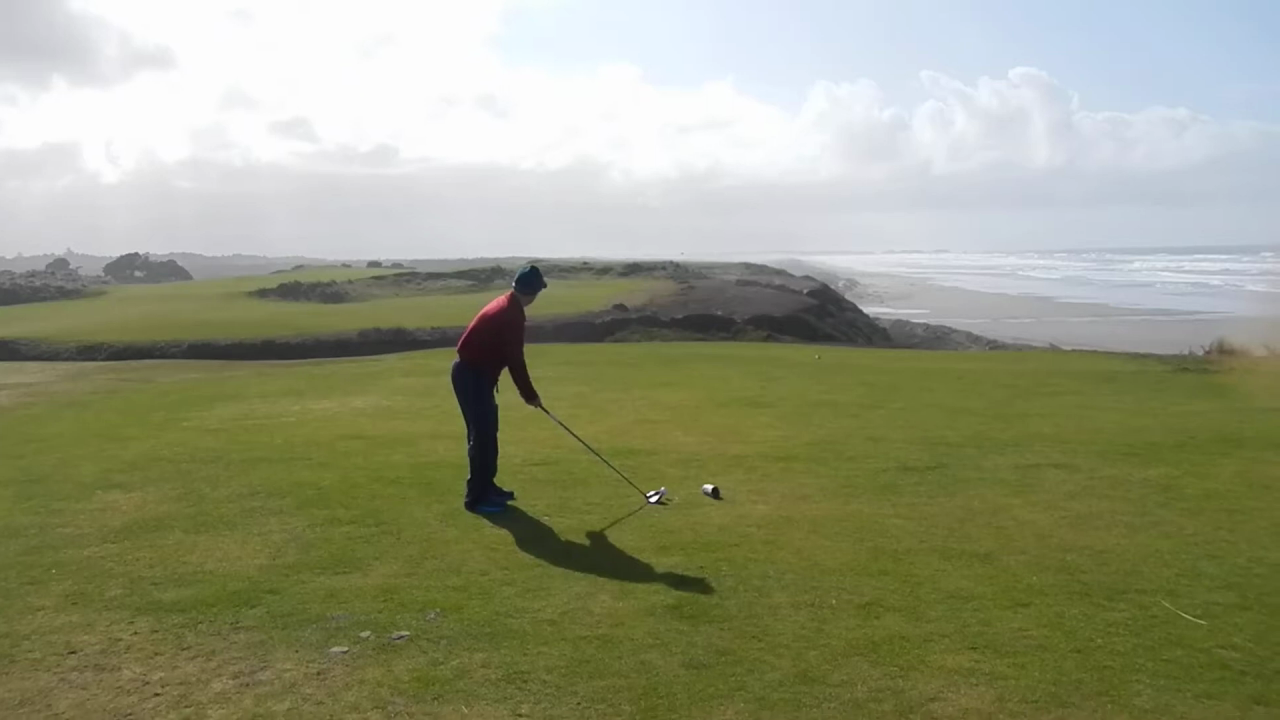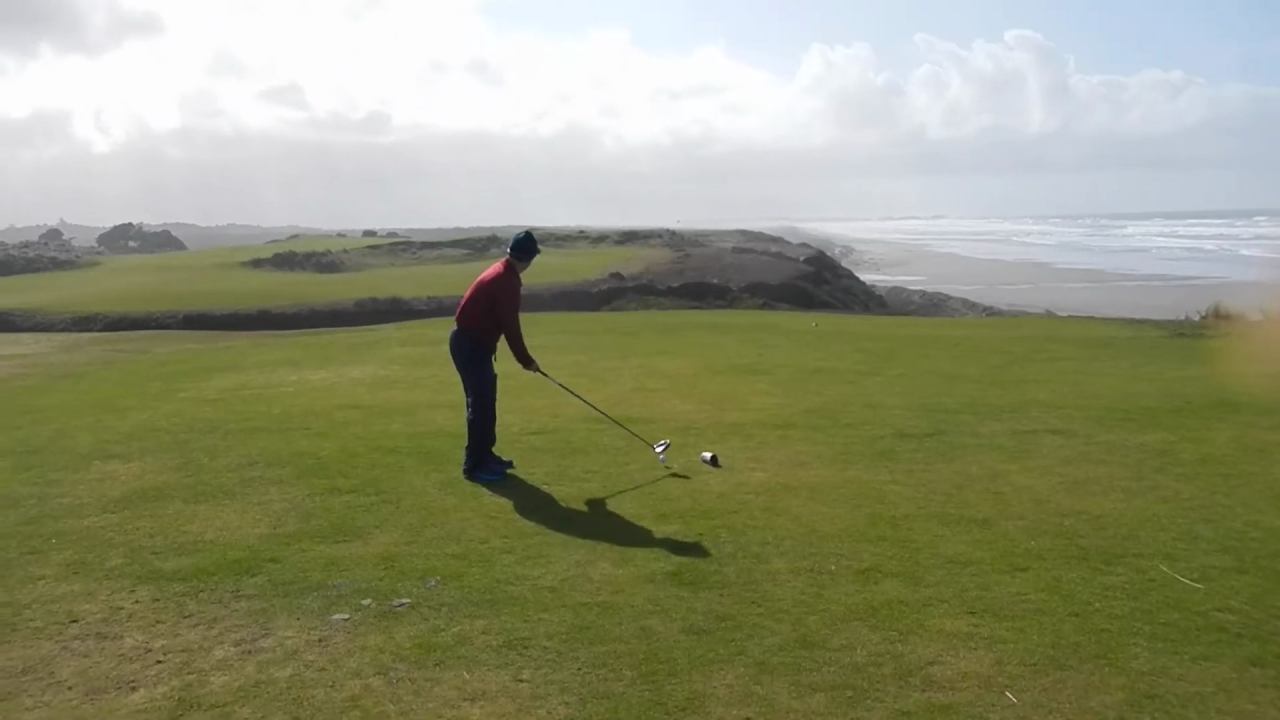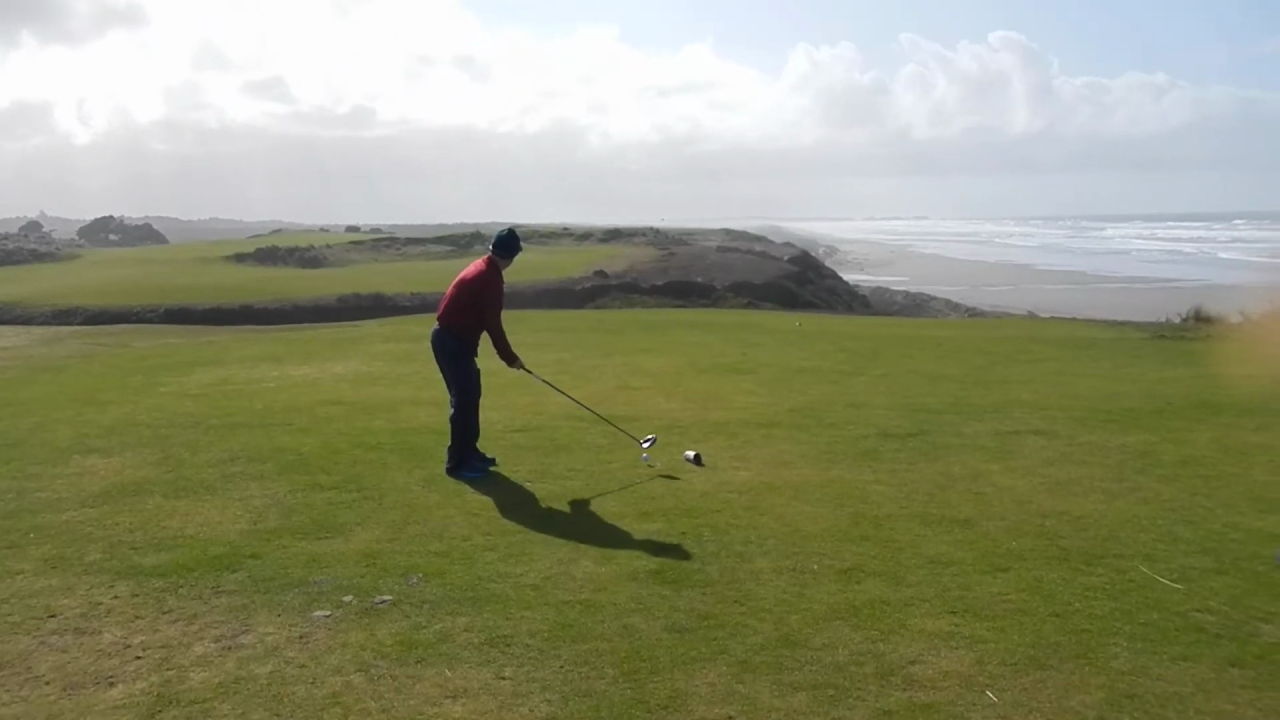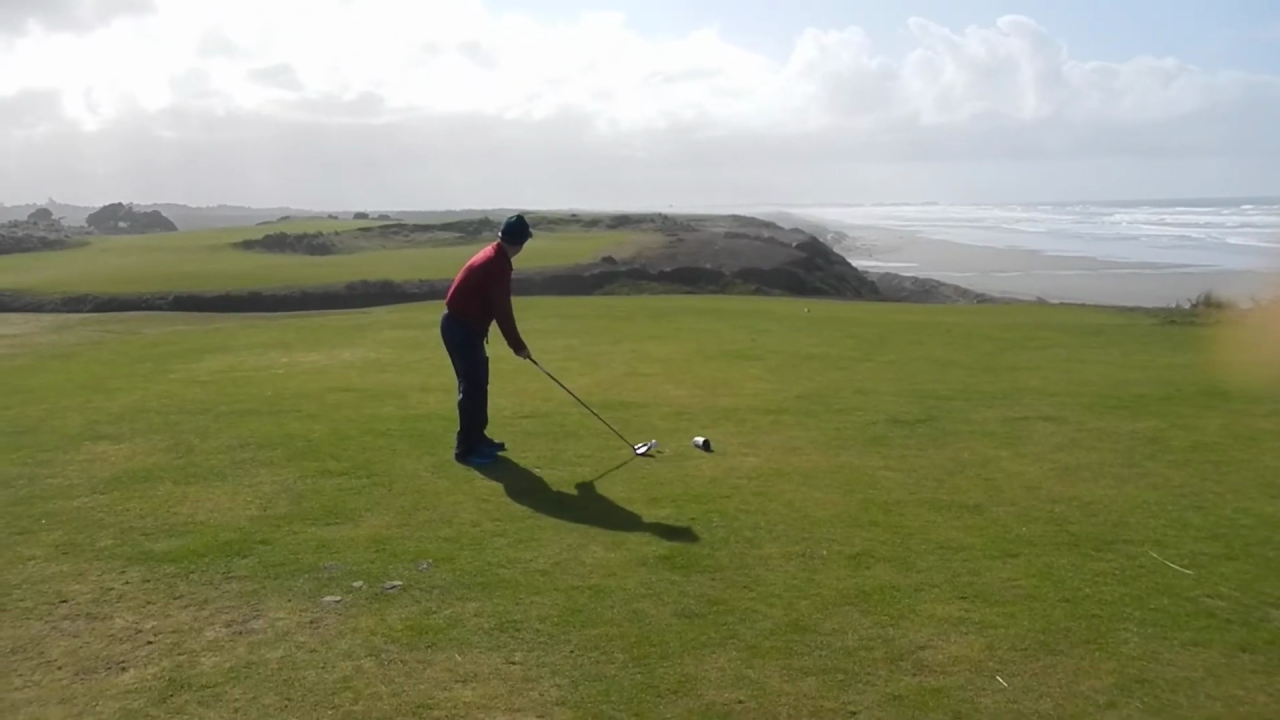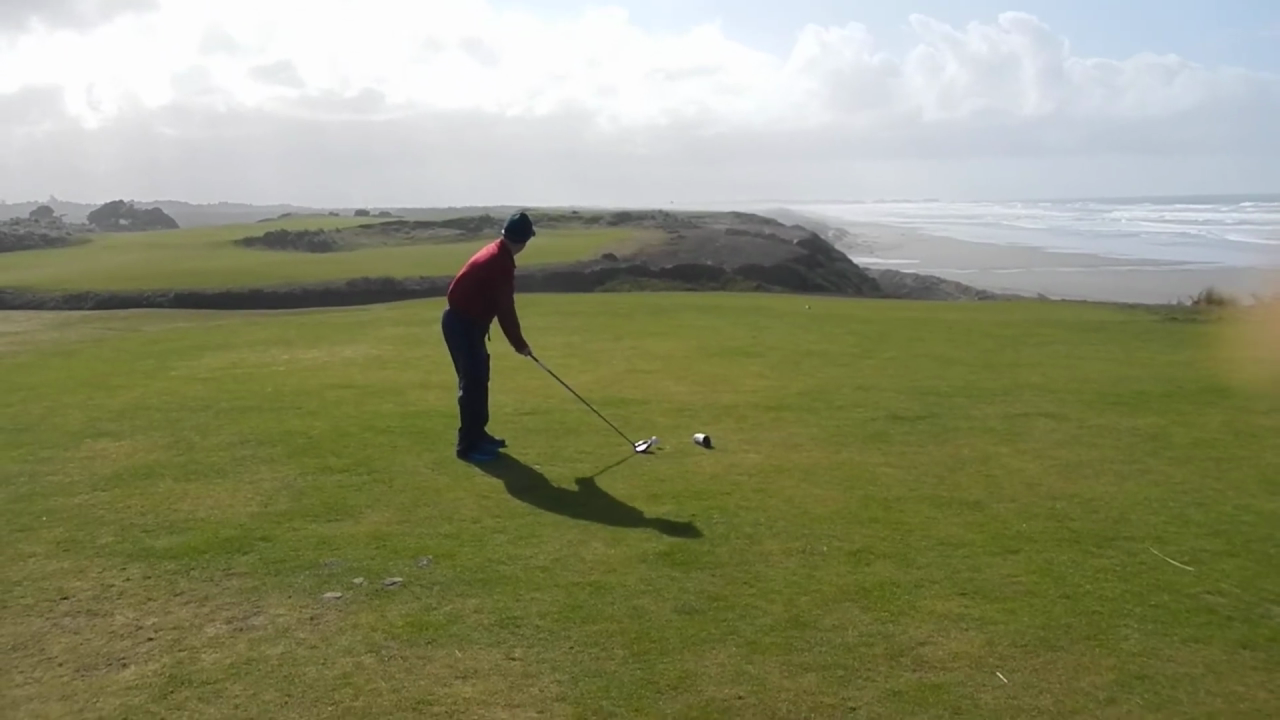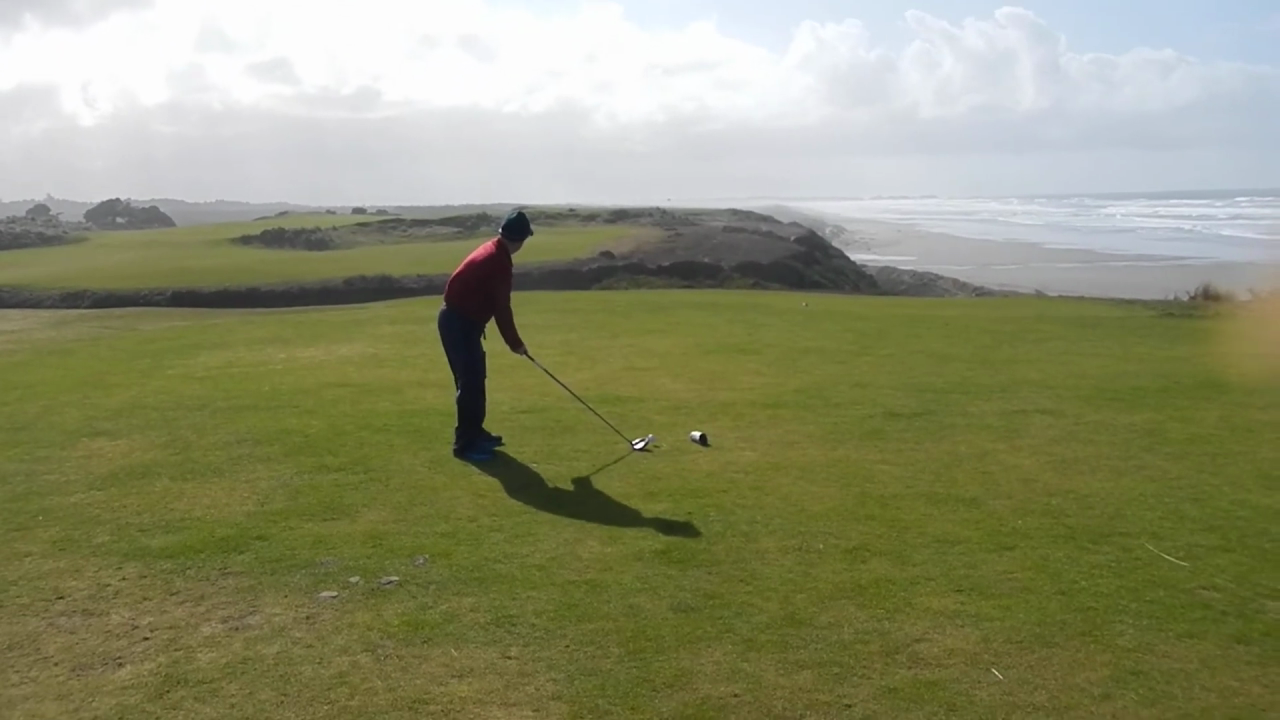
dt=0.4s
person 1, frame 1
left shoulder: (505, 306)
right shoulder: (510, 315)
left elbow: (509, 357)
right elbow: (515, 361)
left wrist: (527, 392)
right wrist: (530, 394)
left hip: (473, 371)
right hip: (472, 375)
left knee: (486, 432)
right knee: (482, 434)
left ankle: (486, 487)
right ankle: (476, 497)
person 1, frame 2
left shoulder: (501, 272)
right shoulder: (506, 280)
left elbow: (504, 322)
right elbow: (510, 326)
left wrist: (523, 357)
right wrist: (525, 359)
left hip: (472, 340)
right hip: (470, 343)
left knee: (485, 399)
right knee: (481, 402)
left ankle: (485, 455)
right ankle: (474, 464)
person 1, frame 3
left shoulder: (481, 269)
right shoulder: (489, 279)
left elbow: (485, 319)
right elbow: (493, 324)
left wrist: (506, 355)
right wrist: (509, 357)
left hip: (452, 337)
right hip: (453, 341)
left knee: (470, 395)
right knee: (464, 399)
left ankle: (469, 451)
right ankle: (457, 462)
person 1, frame 4
left shoulder: (493, 256)
right shoulder: (497, 265)
left elbow: (498, 307)
right elbow: (502, 311)
left wrist: (514, 343)
right wrist: (518, 345)
left hip: (464, 323)
right hip: (461, 327)
left knee: (478, 382)
right knee: (472, 386)
left ankle: (477, 437)
right ankle: (466, 448)
person 1, frame 5
left shoulder: (496, 253)
right shoulder: (500, 263)
left elbow: (502, 305)
right elbow: (505, 309)
left wrist: (517, 340)
right wrist: (519, 343)
left hip: (465, 320)
right hip: (462, 323)
left knee: (479, 378)
right knee: (472, 382)
left ankle: (477, 433)
right ankle: (467, 444)
person 1, frame 6
left shoulder: (491, 251)
right shoulder: (499, 262)
left elbow: (494, 303)
right elbow: (502, 308)
left wrist: (512, 341)
right wrist: (515, 343)
left hip: (459, 318)
right hip: (460, 322)
left knee: (475, 378)
right knee: (470, 382)
left ankle: (475, 431)
right ankle: (464, 443)
